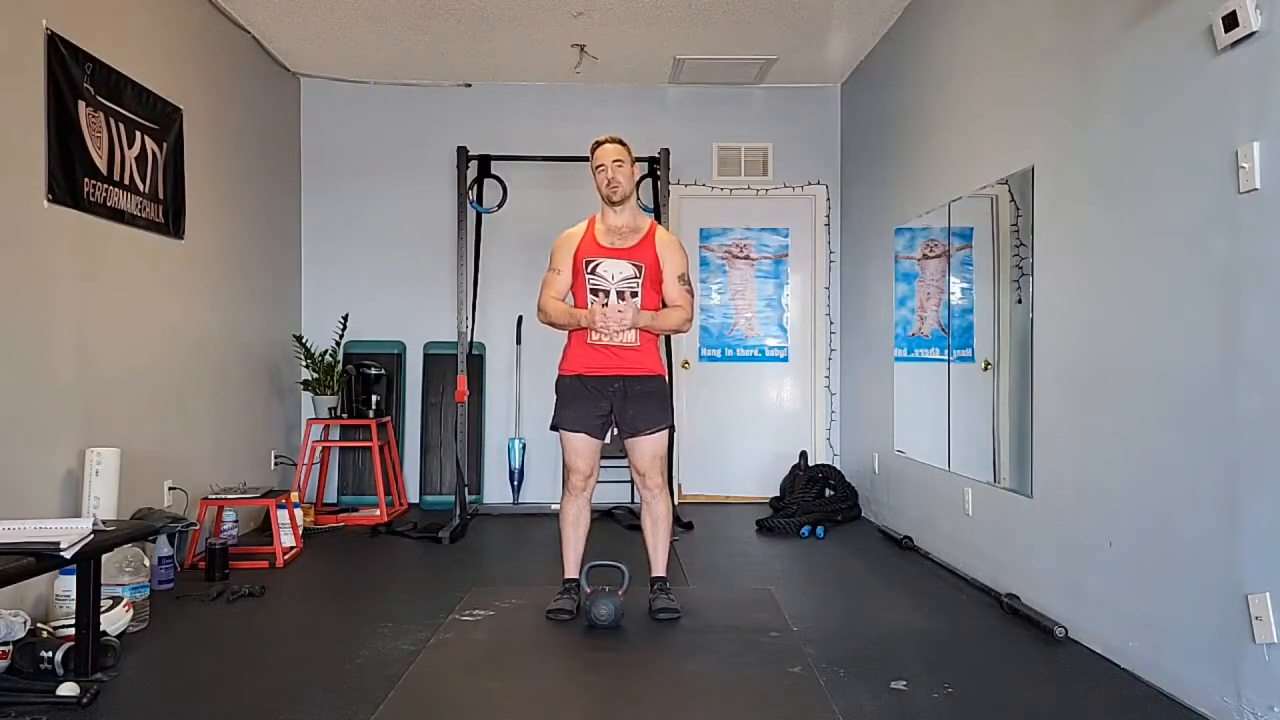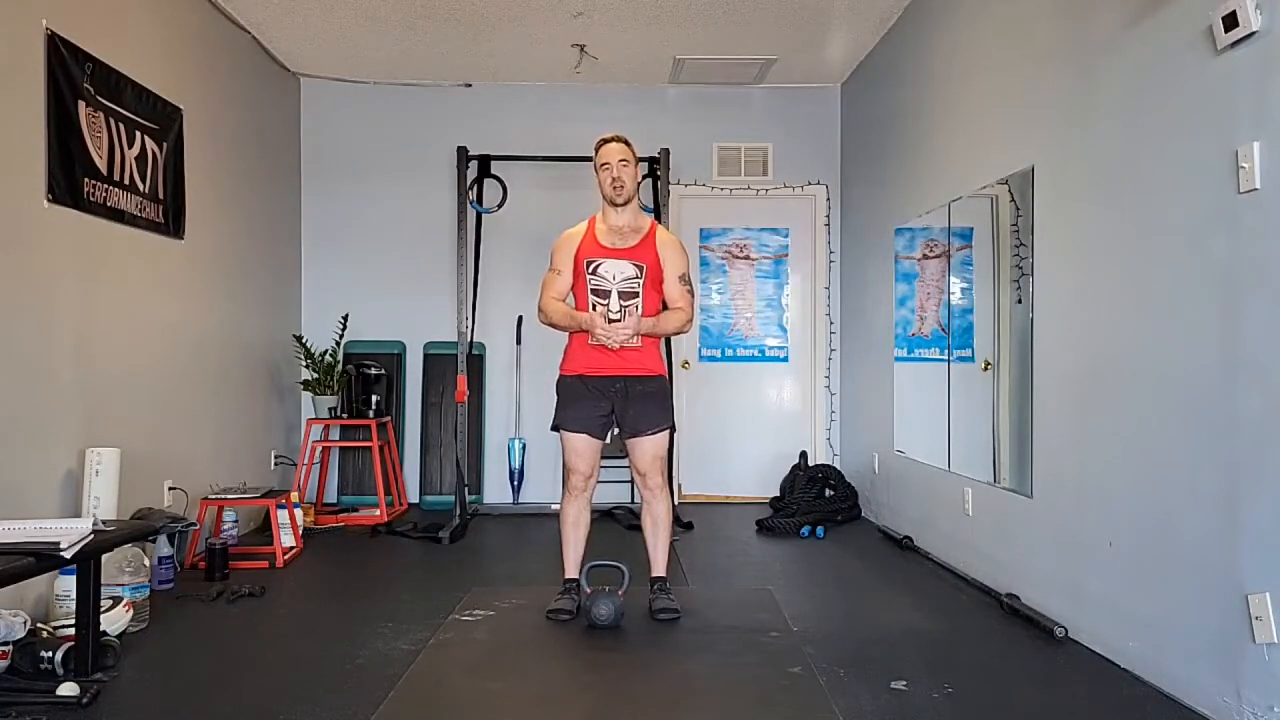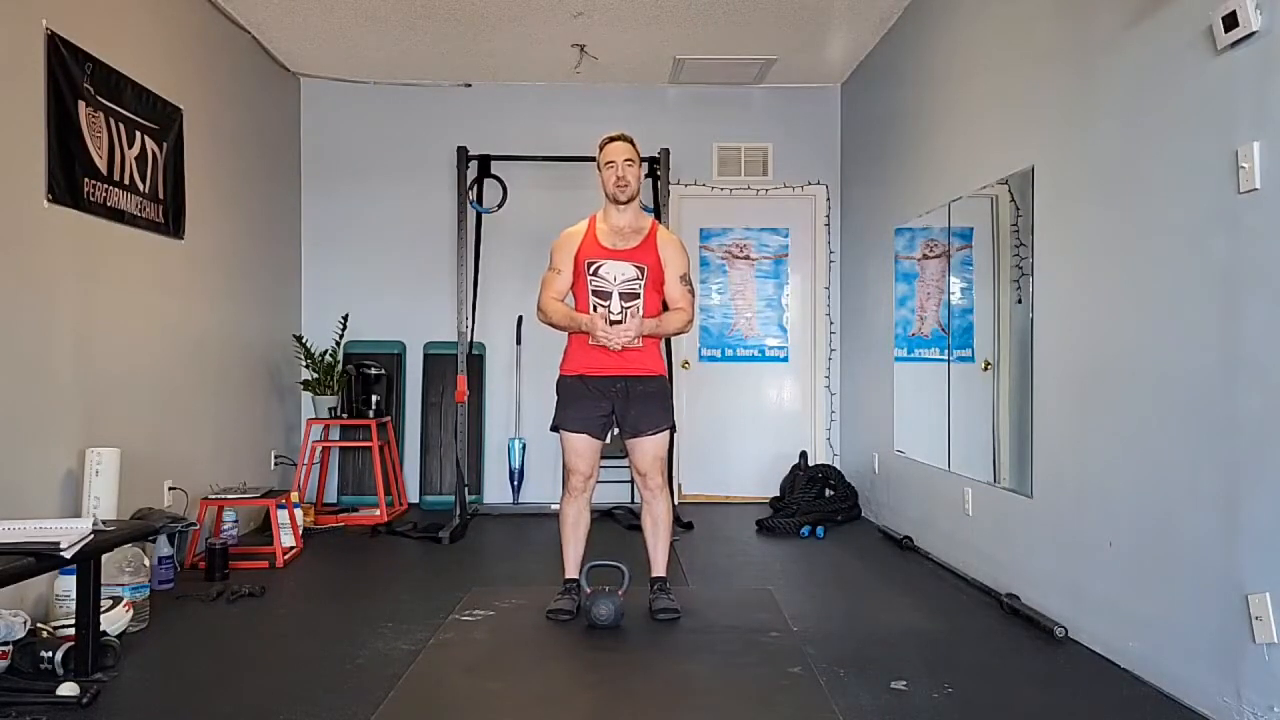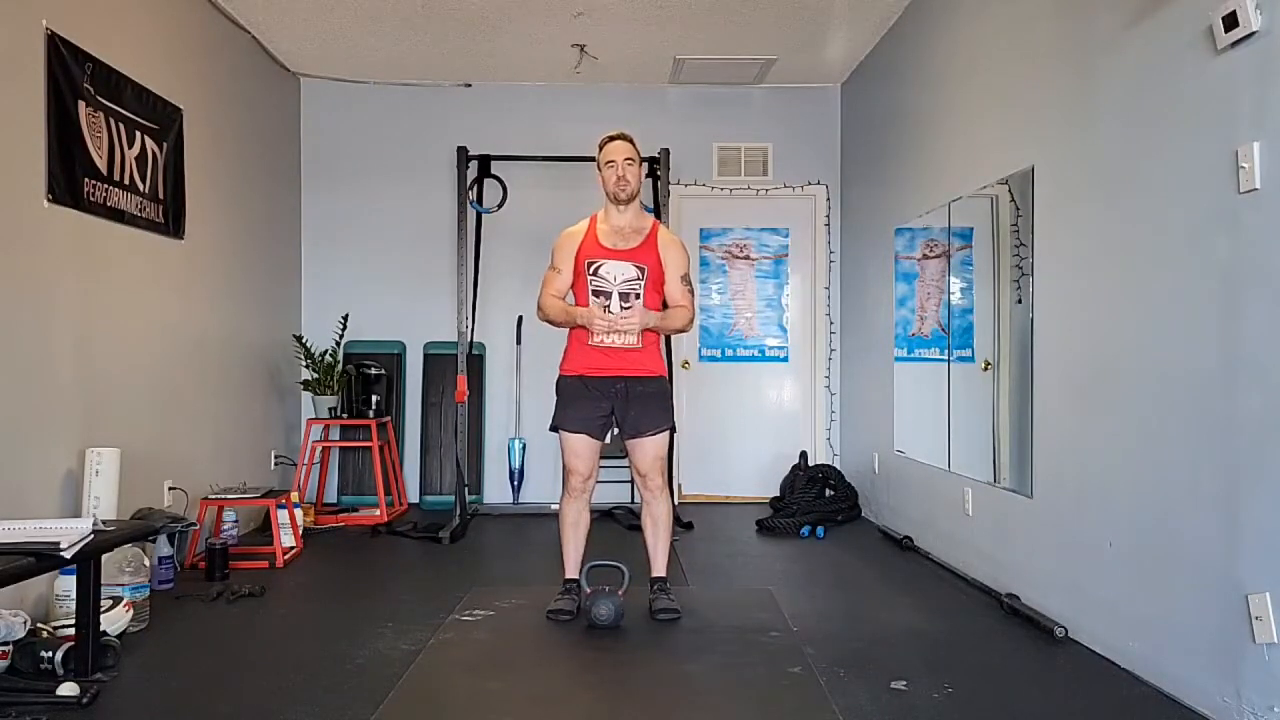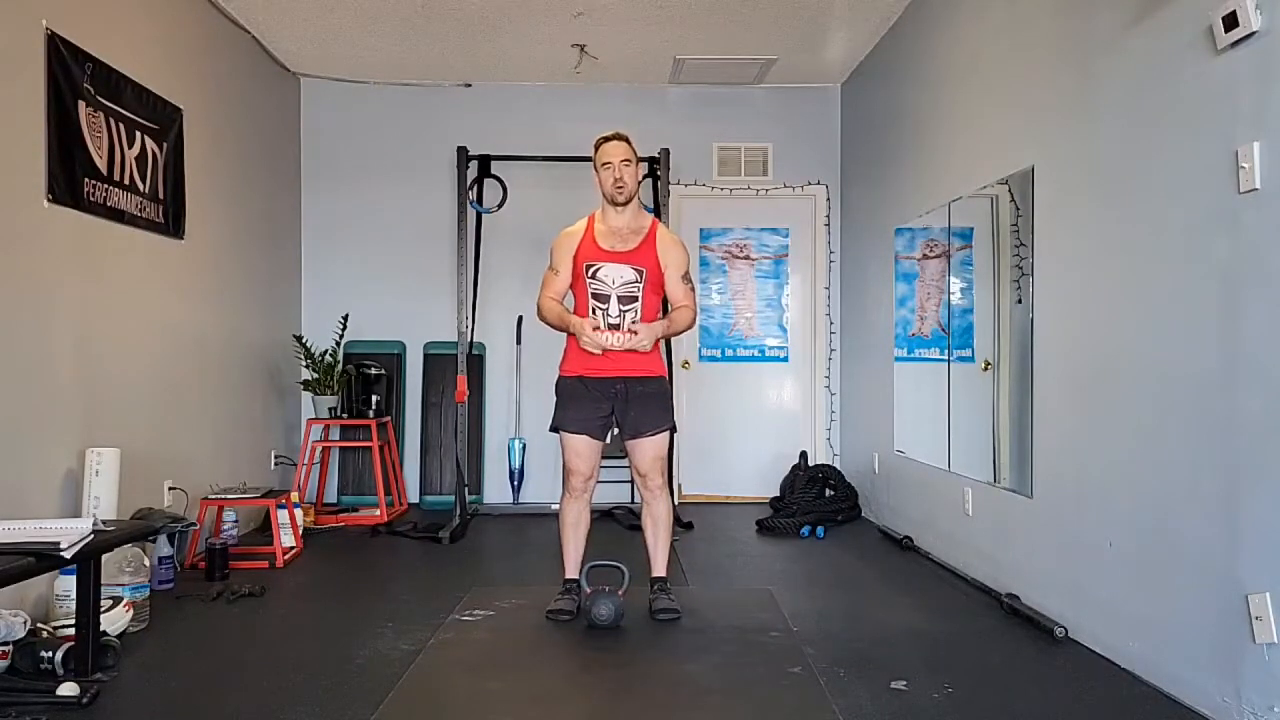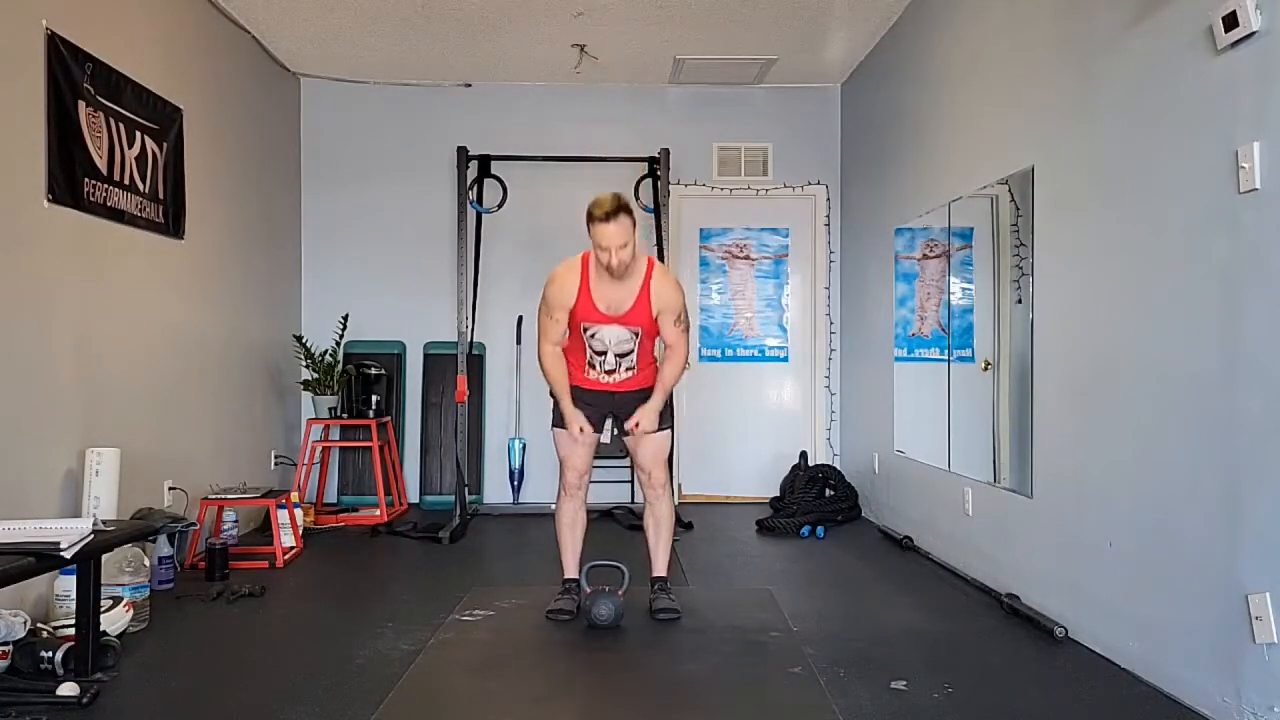
dt=0.4s
person 1, frame 1
left shoulder: (664, 243)
right shoulder: (572, 240)
left elbow: (683, 314)
right elbow: (546, 307)
left wrist: (637, 317)
right wrist: (586, 316)
left hip: (643, 379)
right hip: (581, 378)
left knee: (653, 481)
right knee: (577, 481)
left ankle: (659, 584)
right ankle: (570, 583)
person 1, frame 2
left shoulder: (665, 243)
right shoulder: (572, 240)
left elbow: (683, 314)
right elbow: (547, 306)
left wrist: (638, 324)
right wrist: (587, 320)
left hip: (644, 379)
right hip: (582, 378)
left knee: (653, 481)
right knee: (578, 481)
left ankle: (659, 585)
right ankle: (570, 584)
person 1, frame 3
left shoulder: (666, 244)
right shoulder: (573, 239)
left elbow: (684, 314)
right elbow: (547, 305)
left wrist: (641, 326)
right wrist: (587, 322)
left hip: (645, 379)
right hip: (582, 378)
left knee: (653, 481)
right knee: (577, 481)
left ankle: (659, 584)
right ankle: (570, 584)
person 1, frame 4
left shoulder: (667, 244)
right shoulder: (573, 239)
left elbow: (685, 313)
right elbow: (546, 303)
left wrist: (649, 317)
right wrist: (582, 314)
left hip: (645, 379)
right hip: (582, 377)
left knee: (653, 481)
right knee: (577, 481)
left ankle: (660, 584)
right ankle: (571, 584)
person 1, frame 5
left shoulder: (666, 242)
right shoulder: (572, 239)
left elbow: (687, 309)
right elbow: (546, 303)
left wrist: (659, 327)
right wrist: (573, 323)
left hip: (644, 379)
right hip: (582, 379)
left knee: (653, 481)
right knee: (577, 482)
left ankle: (660, 584)
right ankle: (570, 584)
person 1, frame 6
left shoulder: (663, 285)
right shoulder: (565, 281)
left elbow: (677, 348)
right elbow: (549, 344)
left wrist: (655, 407)
right wrist: (569, 410)
left hip: (642, 392)
right hip: (579, 391)
left knee: (656, 482)
right knee: (572, 482)
left ankle: (660, 585)
right ankle: (569, 584)
